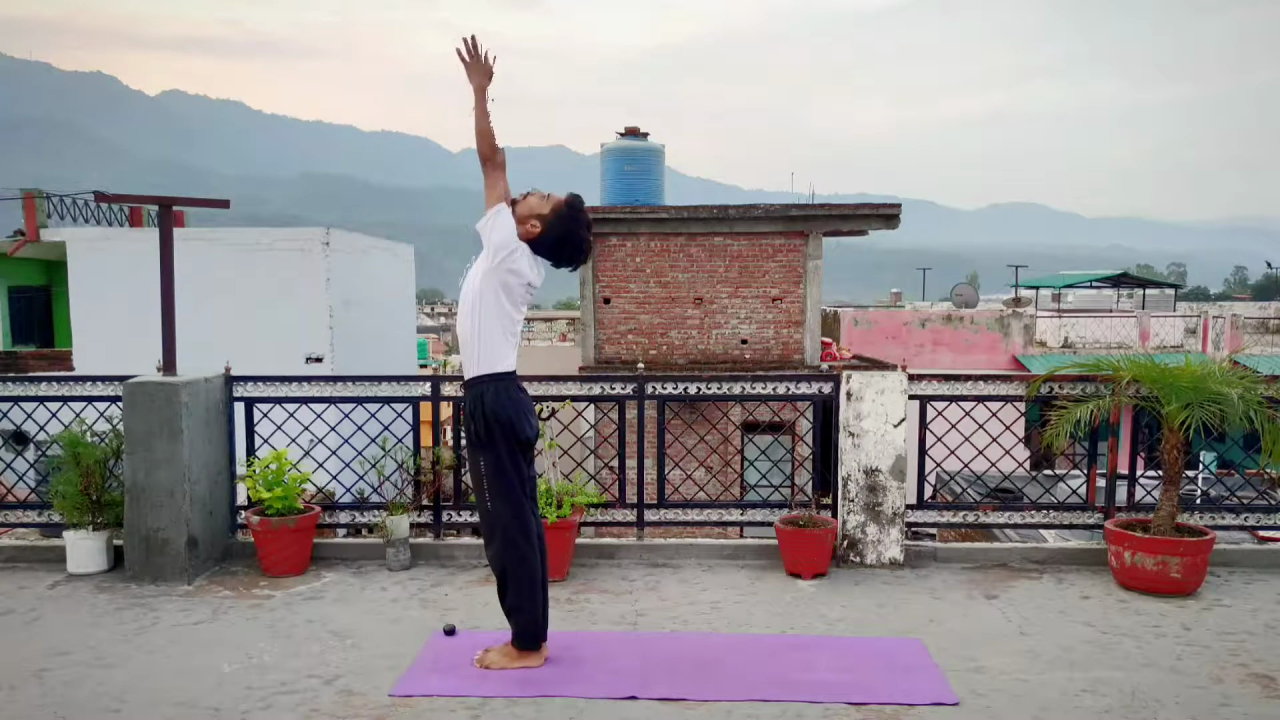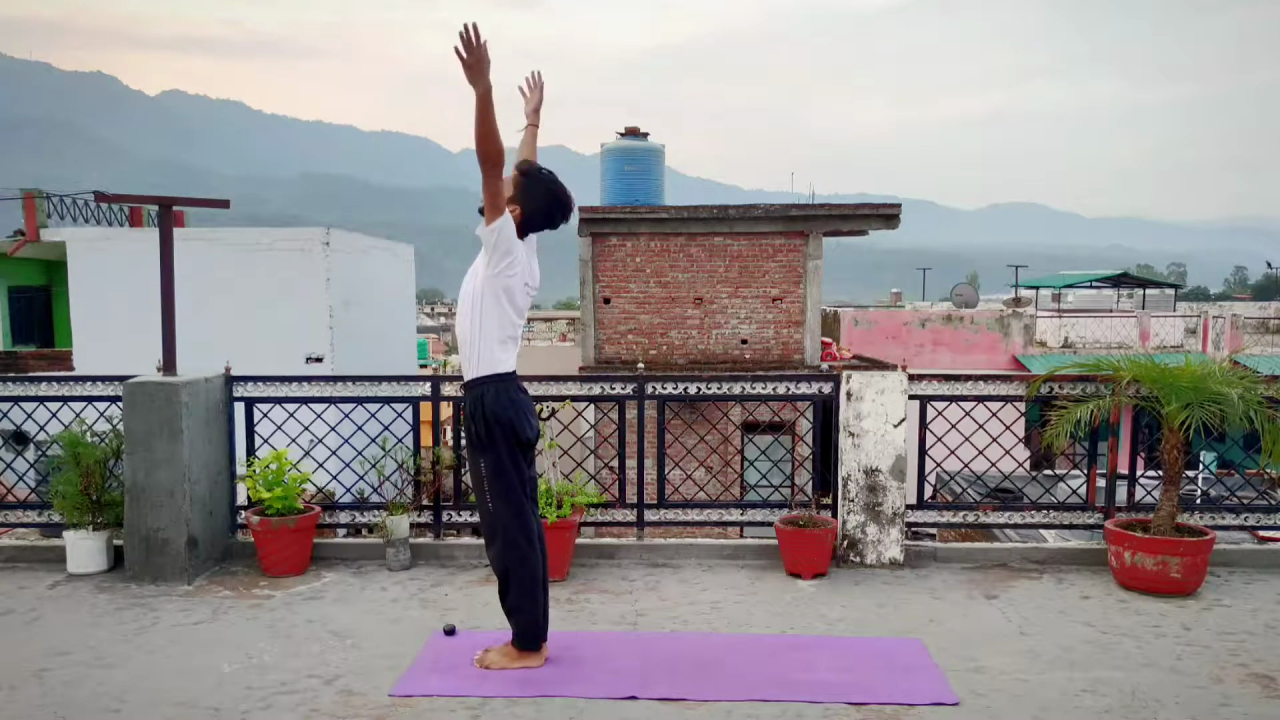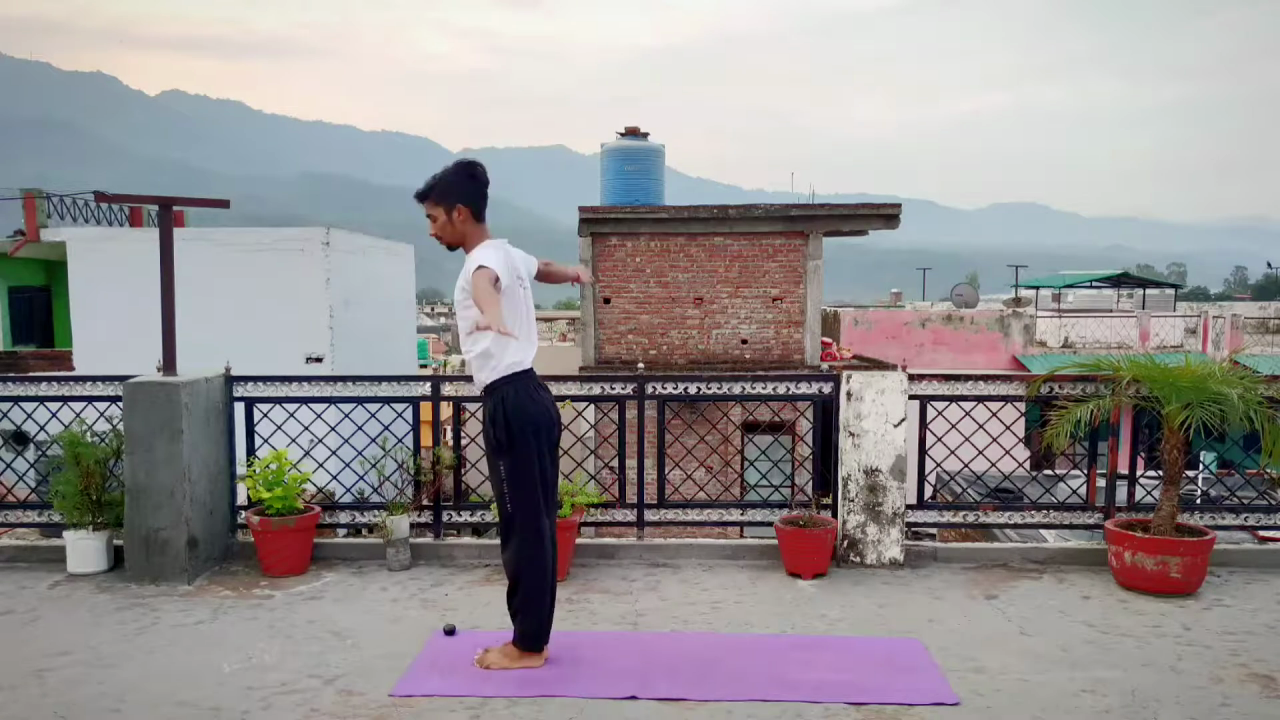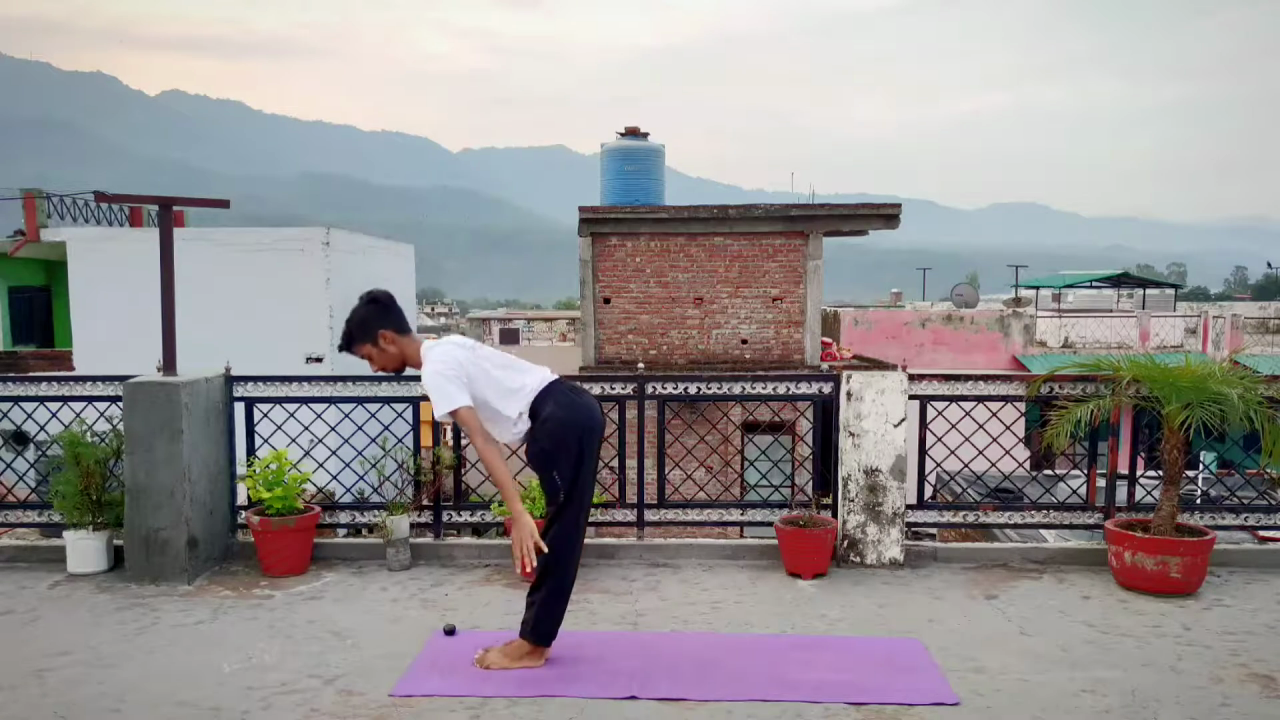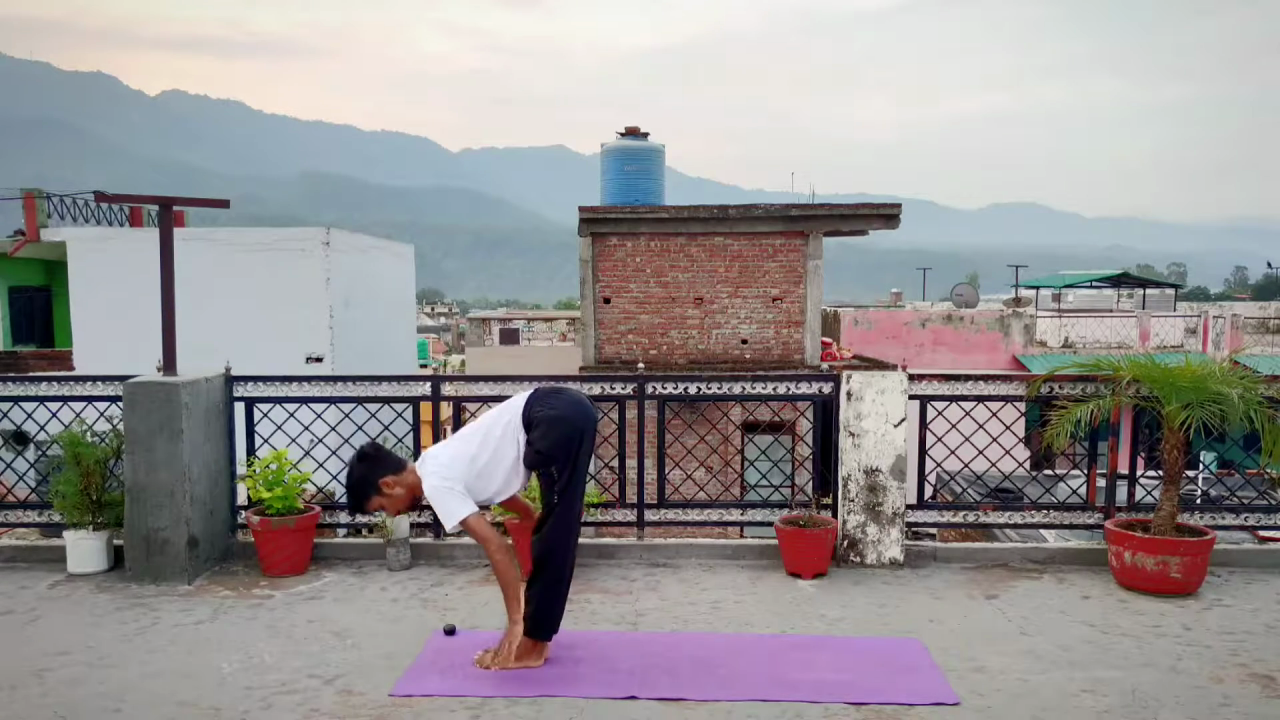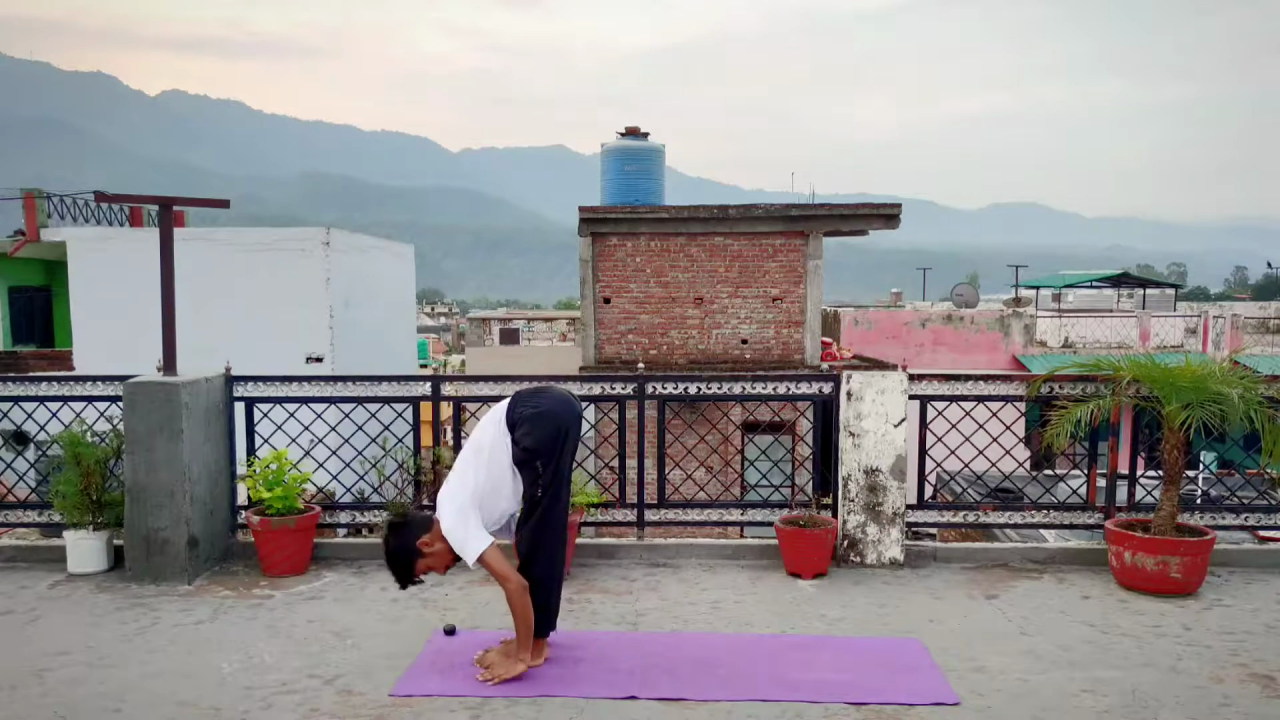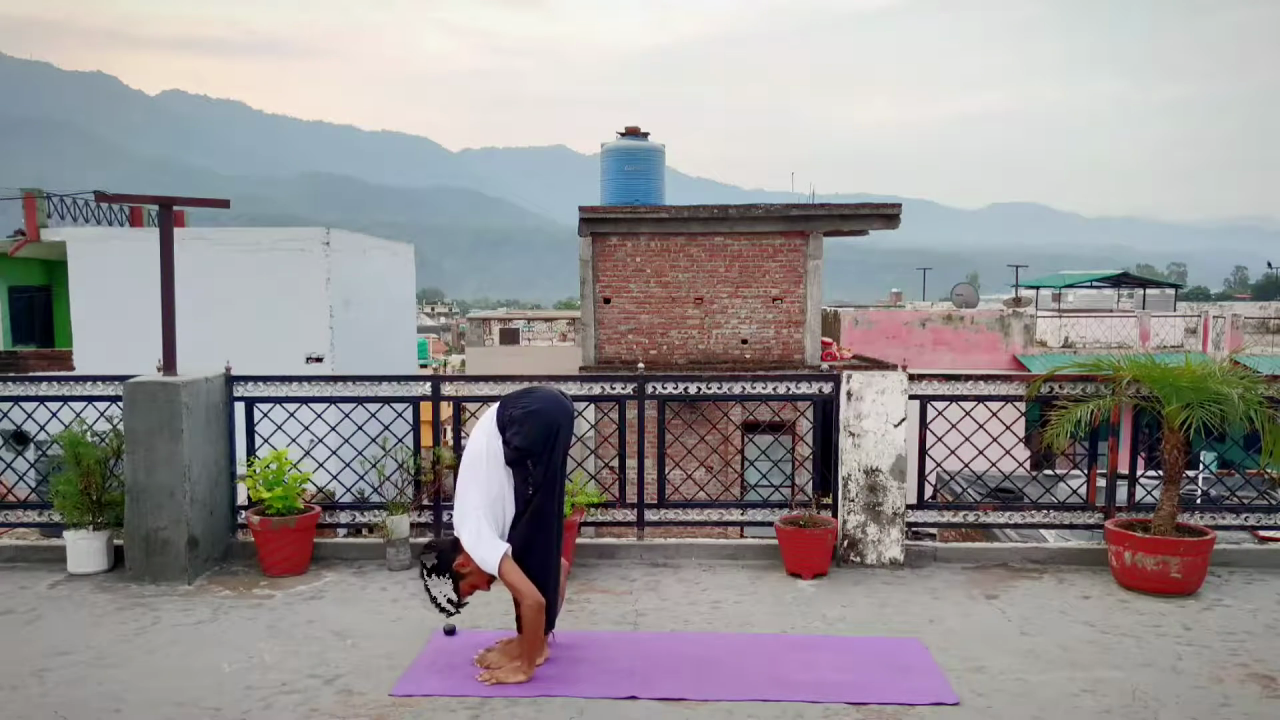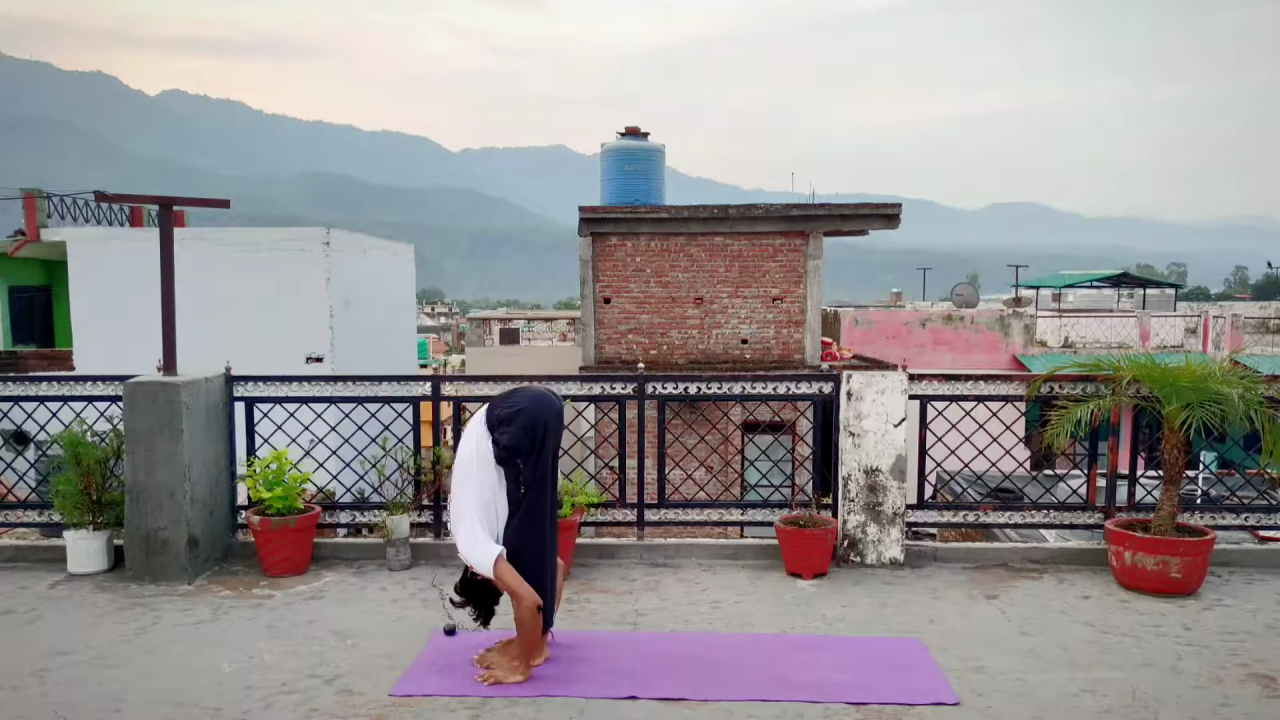
dt=0.3s
person 1, frame 1
left shoulder: (507, 250)
right shoulder: (520, 258)
left elbow: (490, 162)
right elbow: (496, 166)
left wrist: (479, 87)
right wrist: (481, 87)
left hip: (491, 400)
right hip: (500, 397)
left knee: (508, 525)
right knee: (516, 523)
left ankle: (527, 645)
right ankle: (529, 636)
person 1, frame 2
left shoulder: (506, 252)
right shoulder: (521, 254)
left elbow: (491, 166)
right elbow: (519, 168)
left wrist: (482, 90)
right wrist: (533, 117)
left hip: (490, 399)
right hip: (502, 397)
left knee: (508, 522)
right knee: (516, 520)
left ankle: (527, 646)
right ankle: (530, 635)
person 1, frame 3
left shoulder: (482, 259)
right shoulder: (507, 253)
left elbow: (487, 288)
right elbow: (546, 267)
left wrist: (488, 315)
right wrist: (578, 274)
left hip: (510, 400)
right hip: (521, 399)
left knee: (525, 530)
right knee: (532, 527)
left ankle: (528, 646)
right ankle: (530, 638)
person 1, frame 4
left shoulder: (438, 368)
right shoulder: (446, 350)
left elbow: (483, 442)
left wrist: (518, 512)
left hip: (566, 419)
right hip: (573, 410)
left knee: (557, 539)
right knee: (556, 537)
left ankle: (533, 644)
right ankle: (535, 637)
person 1, frame 5
left shoulder: (435, 482)
right shoulder: (438, 468)
left elbow: (497, 548)
right elbow: (517, 504)
left wrist: (515, 622)
left hip: (559, 419)
right hip: (564, 410)
left knee: (553, 534)
right knee: (553, 532)
left ankle: (532, 646)
right ankle: (536, 638)
person 1, frame 6
left shoulder: (453, 521)
right shoulder: (459, 508)
left elbow: (515, 583)
left wrist: (523, 655)
left hip: (543, 417)
right hip: (551, 410)
left knee: (539, 535)
right knee: (541, 534)
left ankle: (534, 646)
right ankle: (535, 639)
person 1, frame 7
left shoulder: (474, 539)
left elbow: (532, 599)
left wrist: (525, 667)
left hip: (535, 417)
right hip: (544, 410)
left knee: (529, 535)
right knee: (539, 538)
left ankle: (533, 647)
right ankle: (535, 640)
person 1, frame 8
left shoulder: (472, 545)
left elbow: (528, 601)
left hip: (523, 416)
right hip: (536, 408)
left knee: (525, 536)
right knee: (534, 533)
left ankle: (535, 646)
right ankle: (536, 640)
